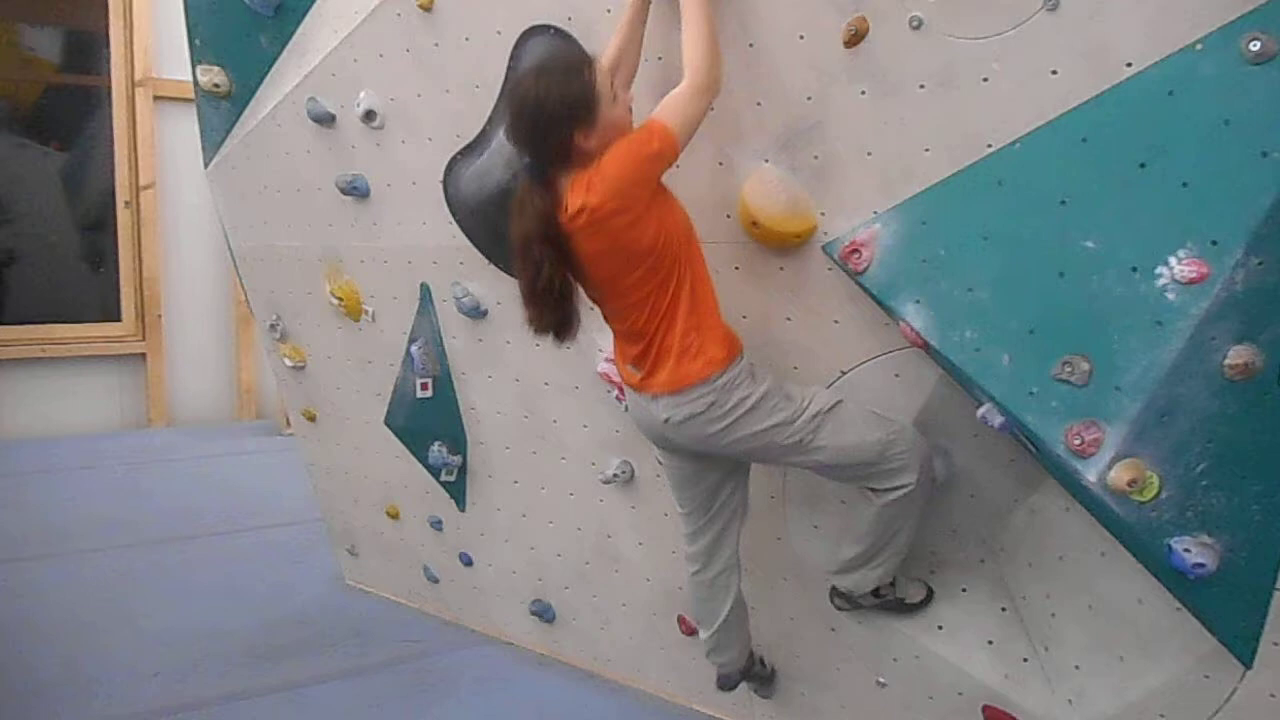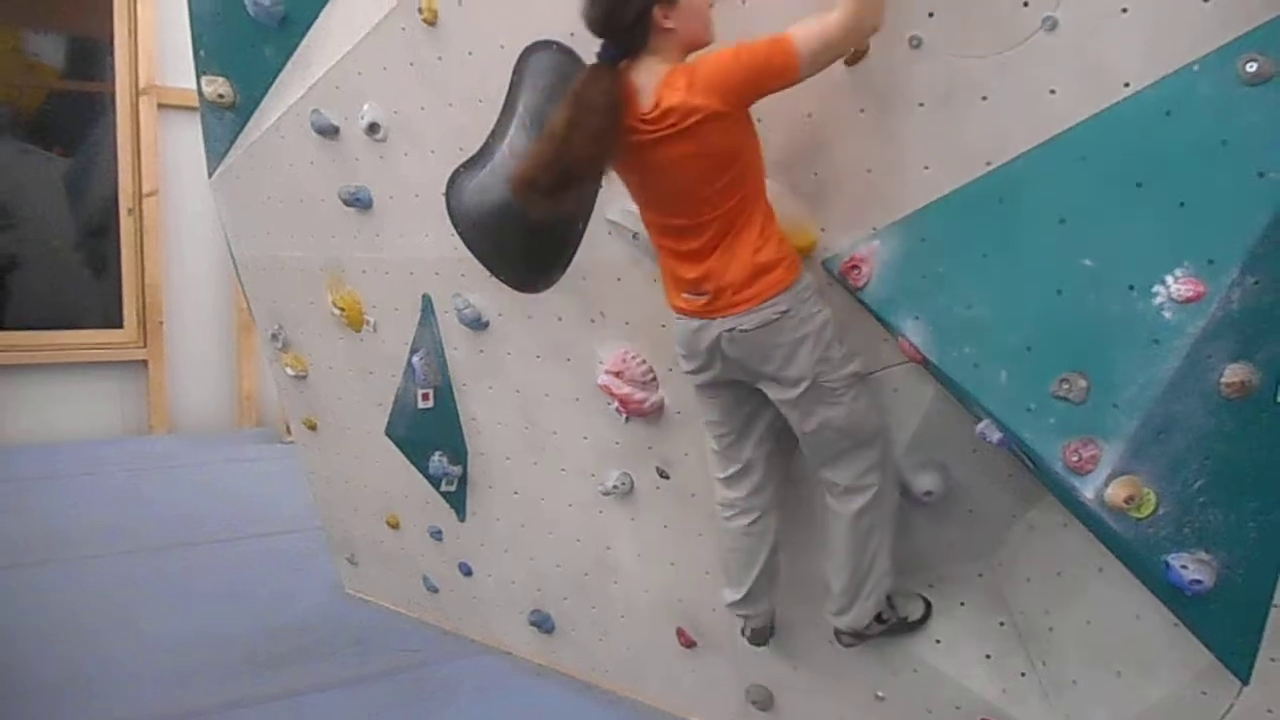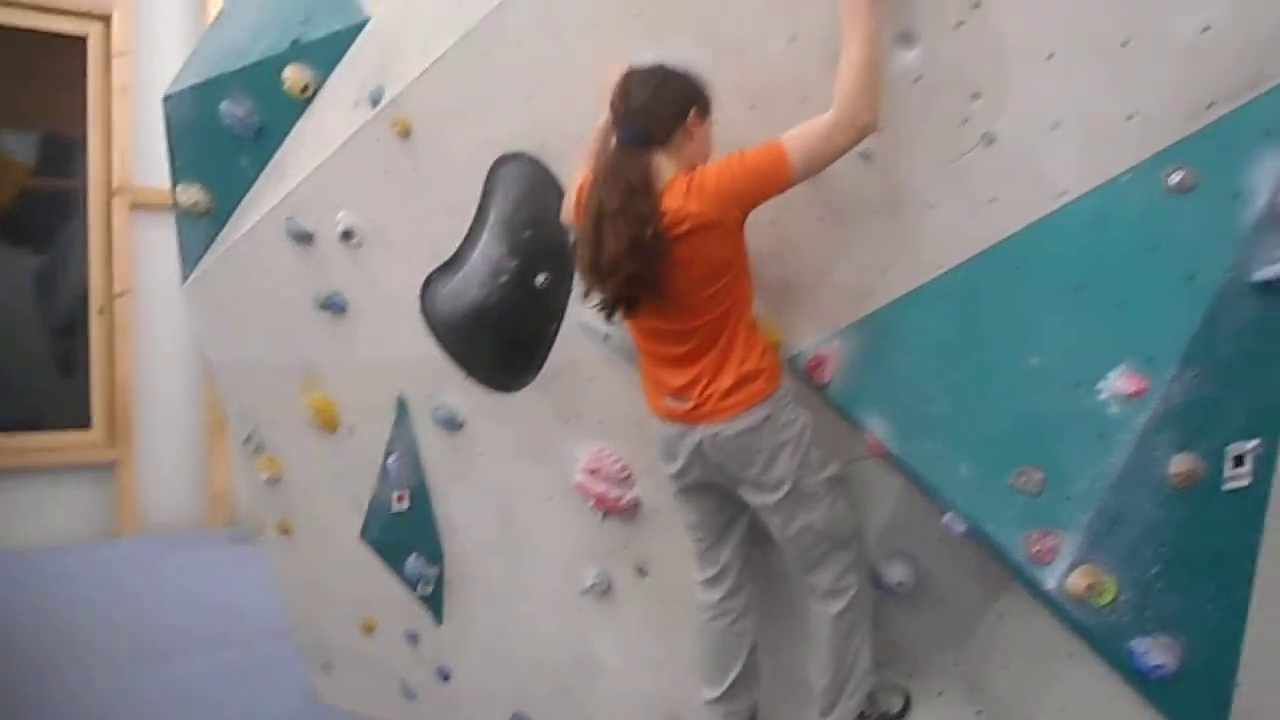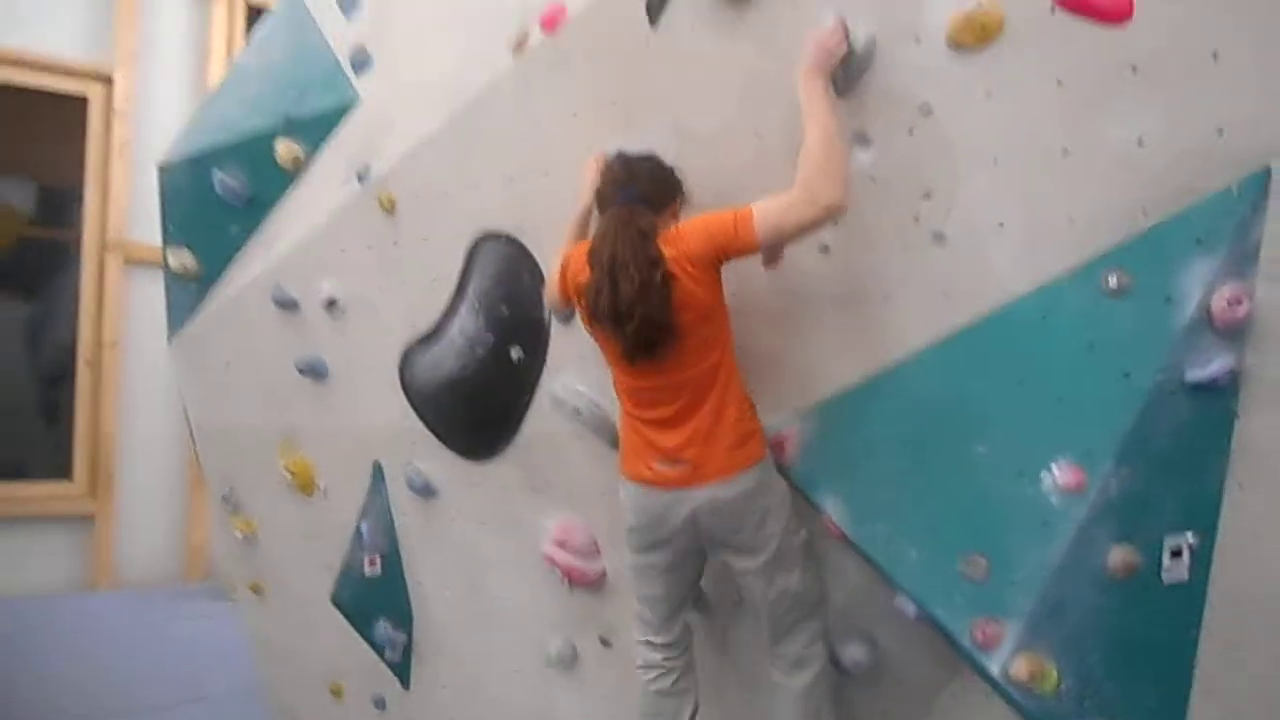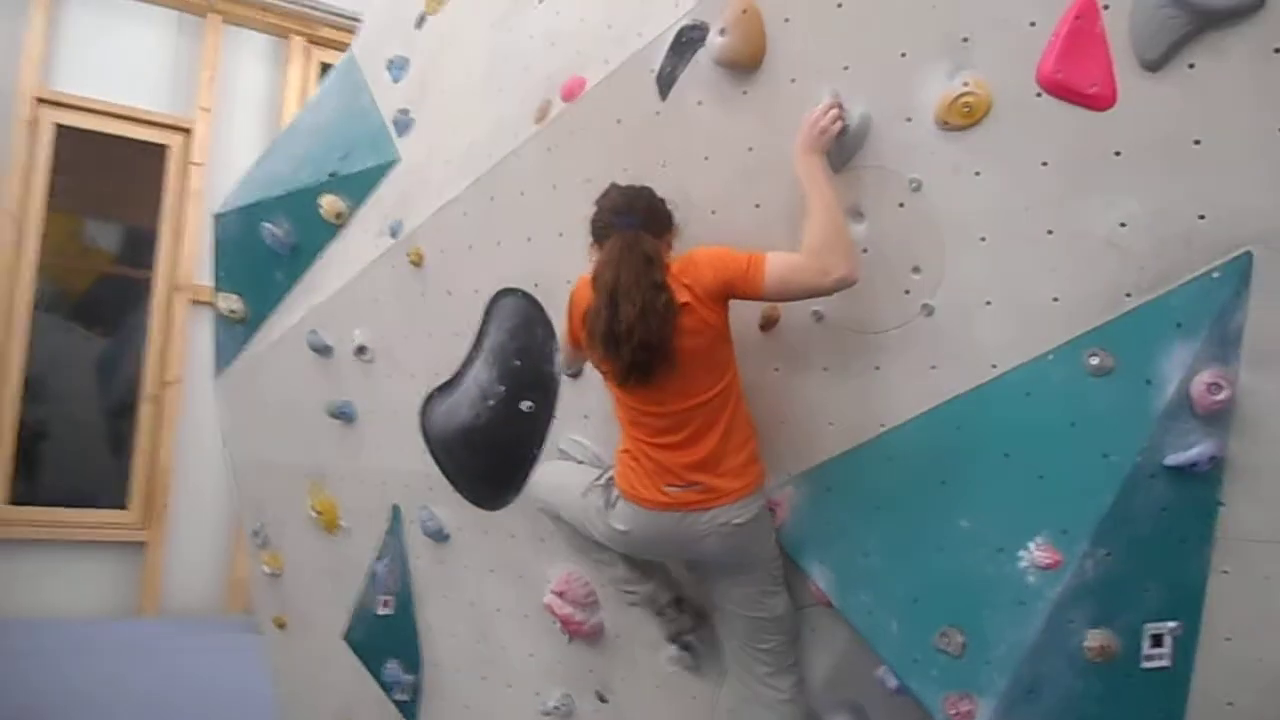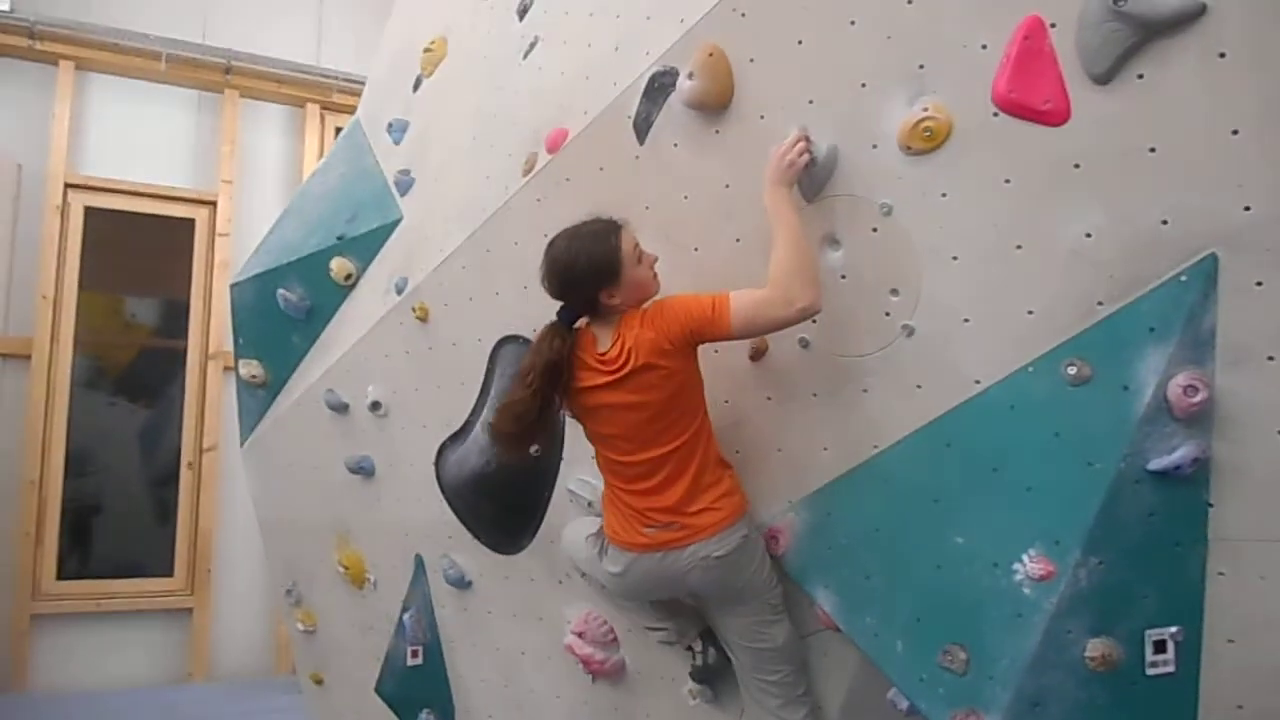
dt=0.5s
person 1, frame 1
left shoulder: (548, 195)
right shoulder: (613, 180)
left elbow: (604, 82)
right elbow: (700, 82)
left hip: (656, 405)
right hip: (714, 393)
left knee: (708, 538)
right knee: (903, 458)
left ankle: (729, 661)
right ankle: (862, 581)
person 1, frame 2
left shoulder: (604, 102)
right shoulder: (713, 81)
left hip: (700, 329)
right hip: (774, 312)
left knee: (742, 476)
right knee: (858, 467)
left ankle: (753, 611)
right ankle: (862, 610)
person 1, frame 3
left shoulder: (603, 206)
right shoulder: (713, 193)
right elbow: (852, 116)
left wrist: (611, 124)
left hip: (678, 437)
right hip: (752, 424)
left knee: (718, 572)
right knee: (833, 568)
person 1, frame 4
left shoulder: (584, 269)
right shoulder: (694, 246)
right elbow: (823, 196)
left wrist: (585, 199)
right wrist: (813, 81)
left hip: (650, 497)
right hip: (738, 488)
left knee: (660, 643)
right knee: (798, 646)
person 1, frame 5
left shoulder: (588, 296)
right shoulder: (702, 272)
right elbow: (834, 269)
right wrist: (809, 157)
left hip: (641, 515)
right hip: (731, 516)
left knee: (548, 481)
left ankle: (662, 598)
person 1, frame 6
left shoulder: (562, 358)
right shoulder: (665, 327)
right elbow: (798, 299)
right wrist: (778, 190)
left hip: (635, 560)
right hip: (719, 547)
left knee: (577, 539)
left ankle: (688, 633)
